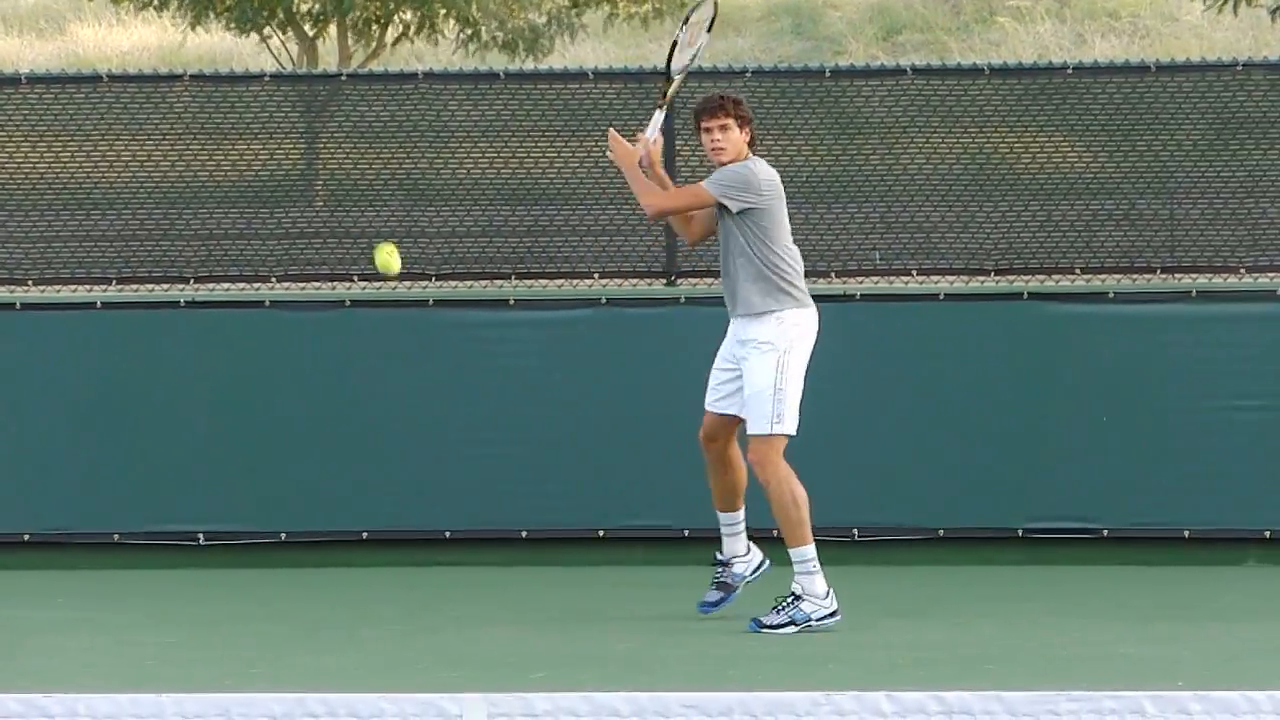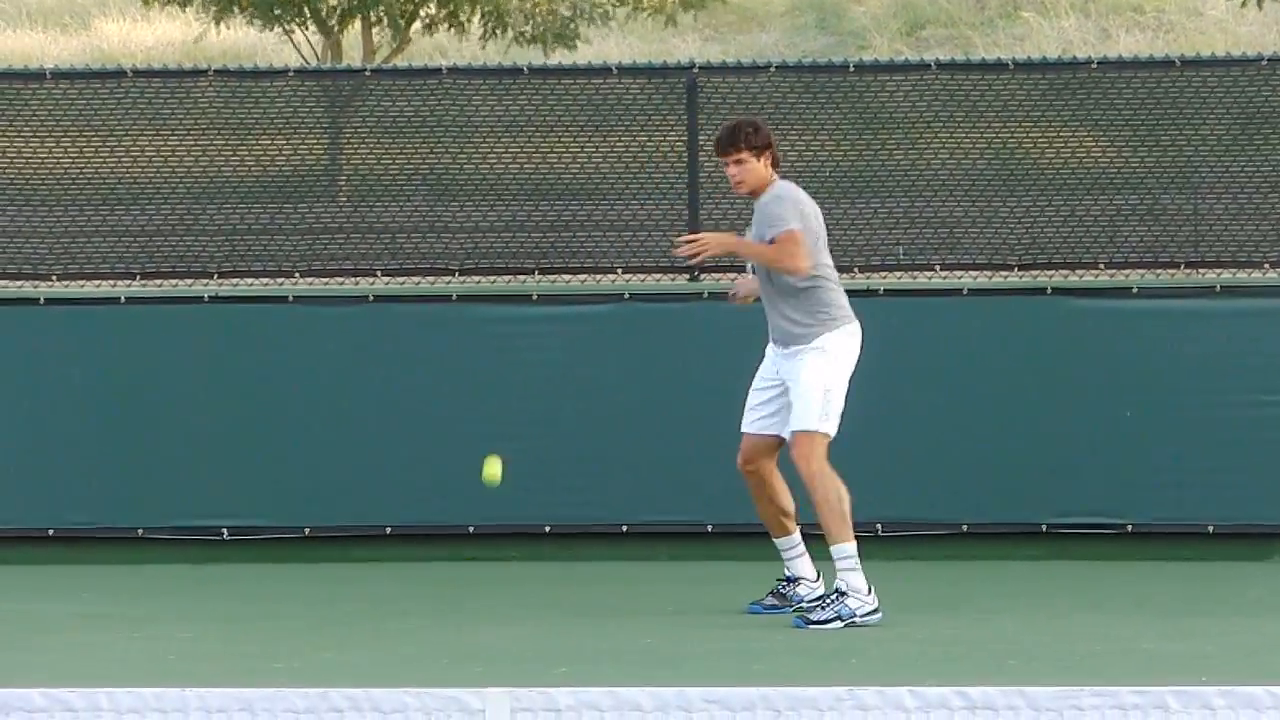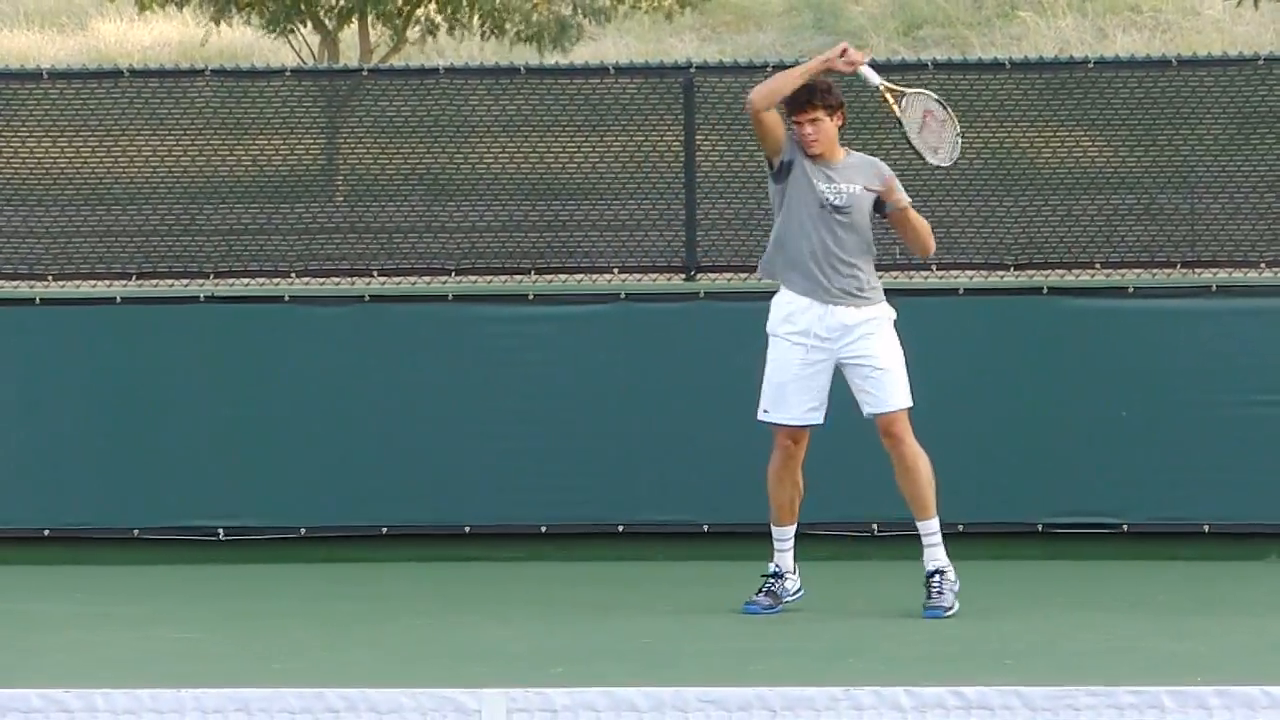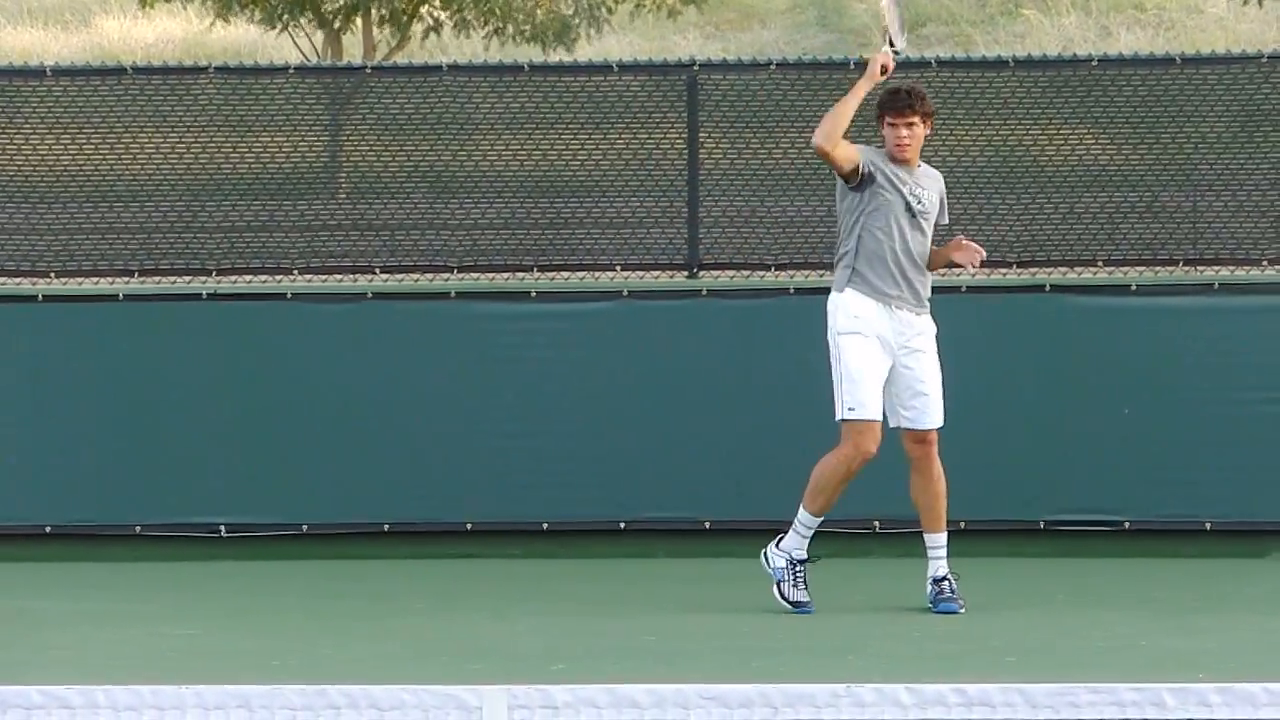
dt=0.4s
person 1, frame 1
left shoulder: (749, 174)
right shoulder: (733, 177)
left elbow: (658, 207)
right elbow: (692, 232)
left wrist: (629, 164)
right wrist: (658, 170)
left hip: (780, 327)
right hip: (748, 327)
left knee: (764, 458)
right knee: (714, 437)
left ankle: (815, 593)
right ankle: (737, 556)
person 1, frame 2
left shoulder: (782, 199)
right shoulder: (770, 206)
left elbow: (796, 262)
left wrist: (730, 245)
right wrist: (752, 286)
left hip: (825, 344)
right hip: (787, 348)
left knee: (807, 457)
right knee: (752, 461)
left ankle: (855, 588)
right ankle: (801, 574)
person 1, frame 3
left shoulder: (873, 169)
right shoulder: (787, 160)
left elbow: (918, 239)
right elbow: (758, 102)
left wrist: (898, 201)
right wrist: (824, 62)
left hip: (865, 317)
right hip: (801, 317)
left knee: (898, 433)
right knee: (787, 442)
left ankle: (937, 564)
right ankle: (782, 572)
person 1, frame 4
left shoulder: (933, 180)
right shoulder: (866, 163)
right elbow: (824, 141)
left wrist: (952, 252)
right wrist: (867, 80)
left hip: (914, 321)
right hip: (859, 314)
left knee: (923, 446)
right knee: (860, 441)
left ankle: (939, 572)
right ankle: (789, 549)
